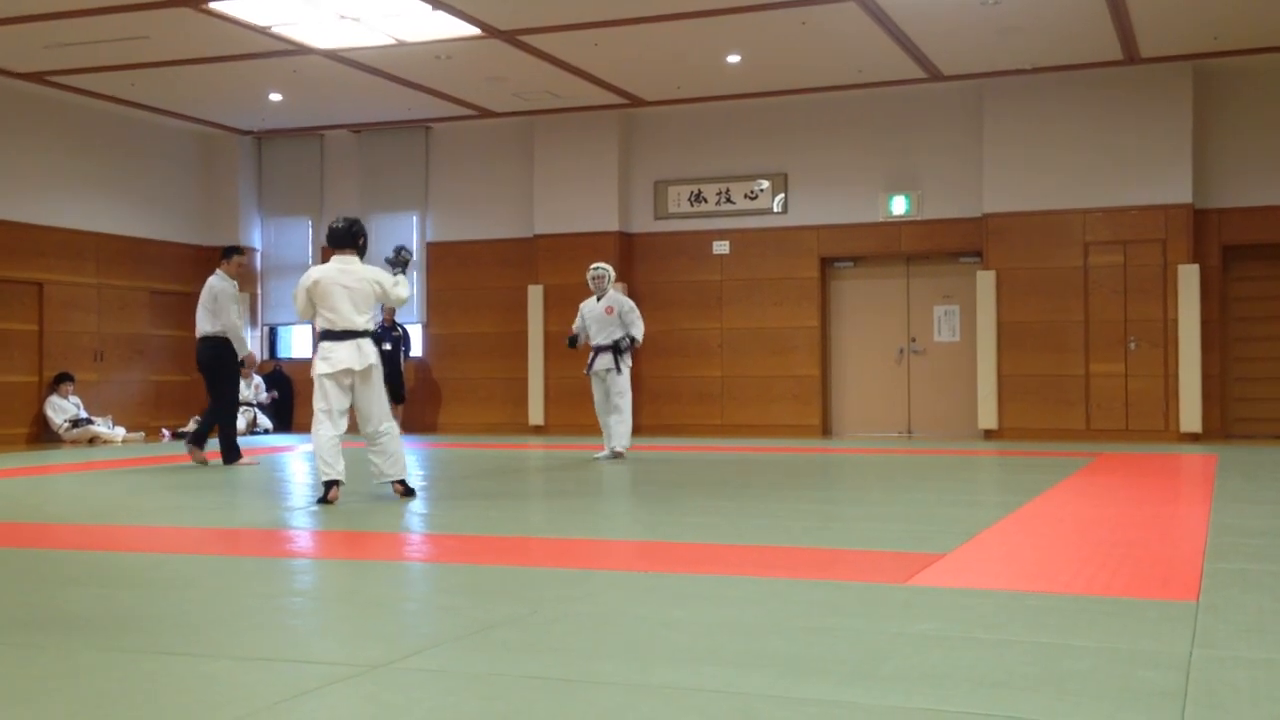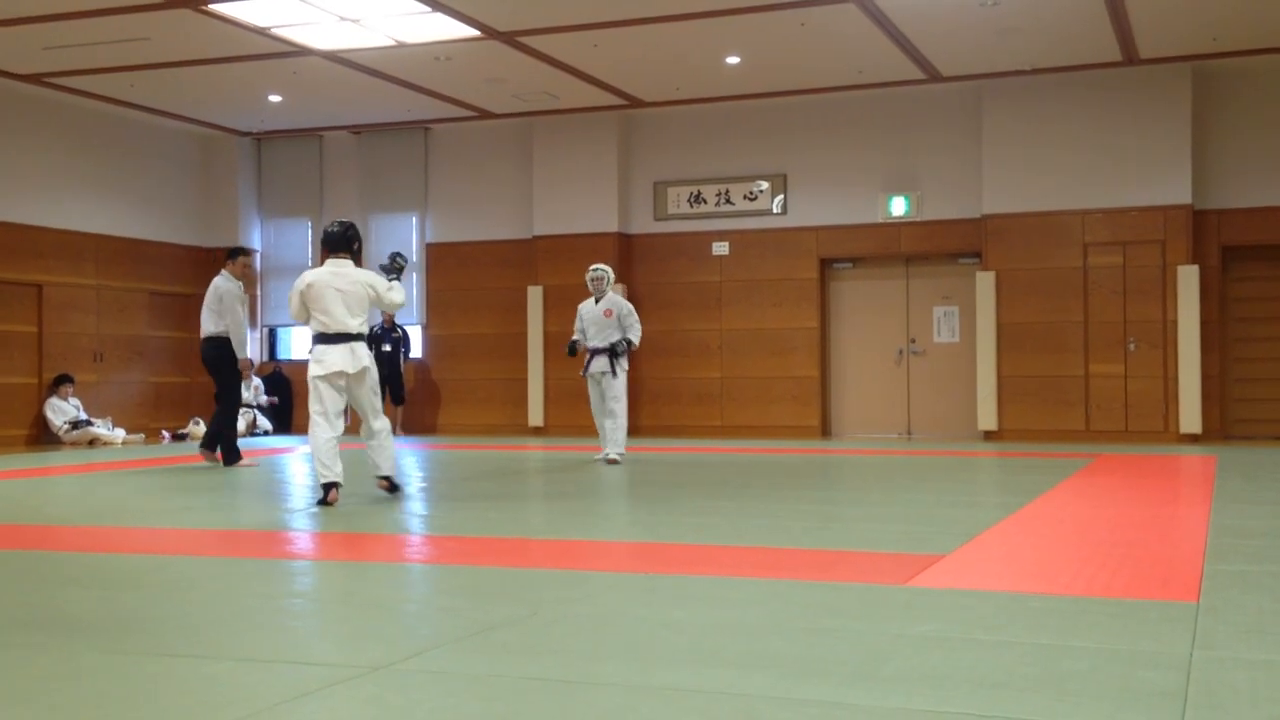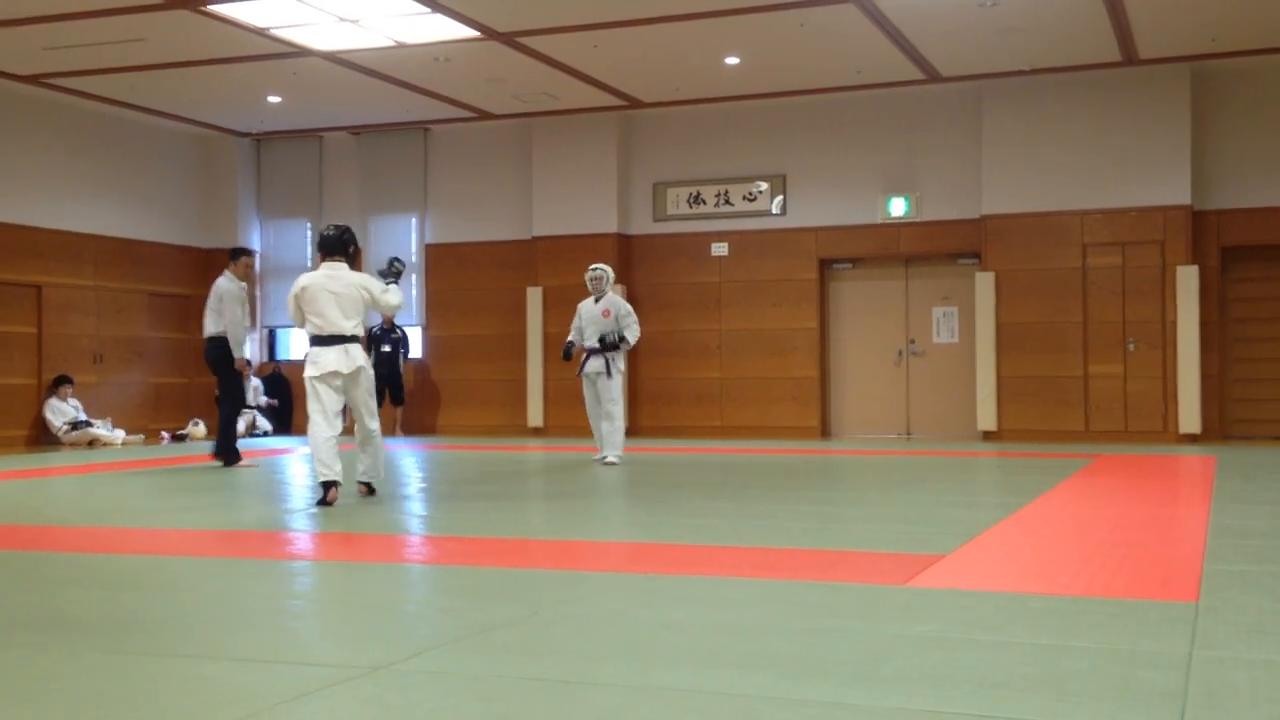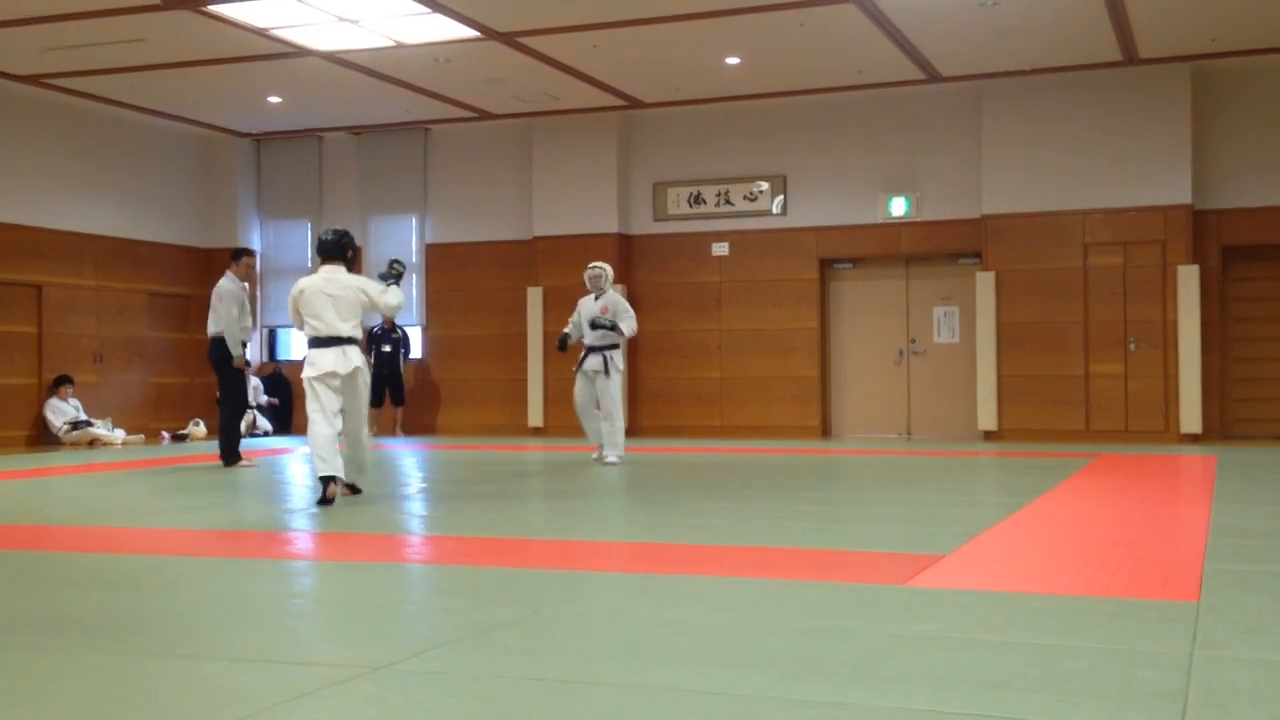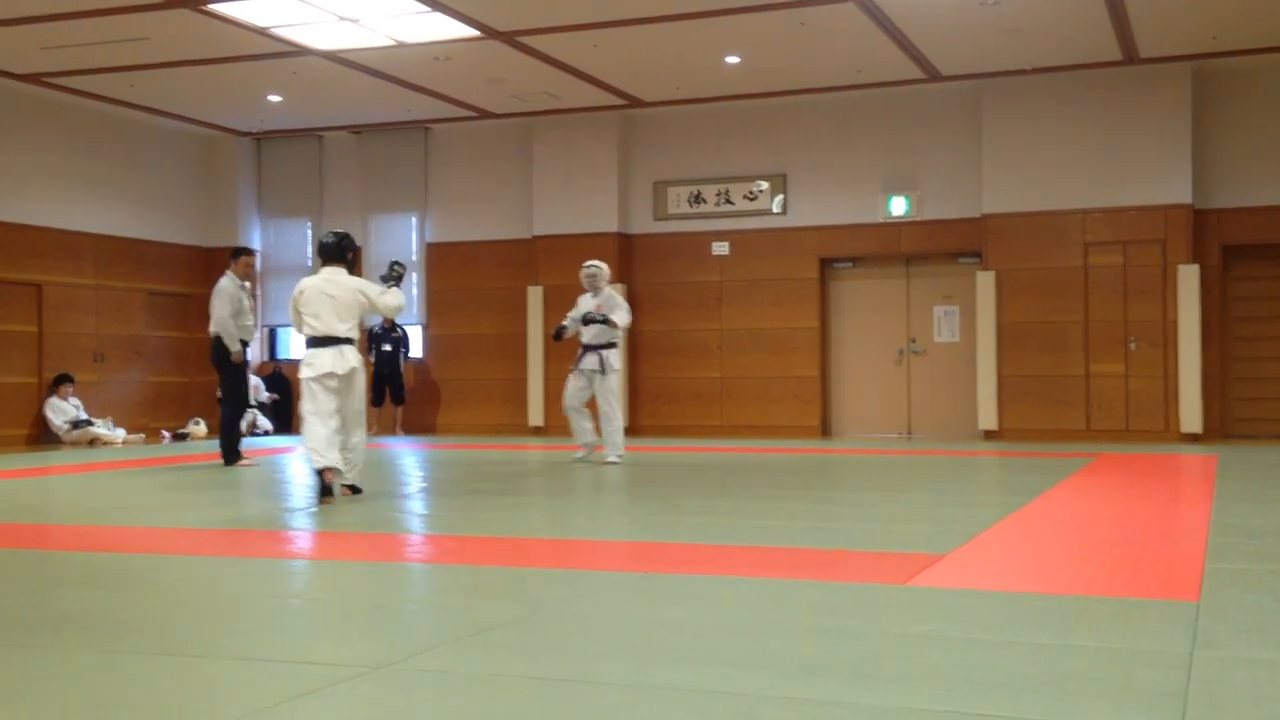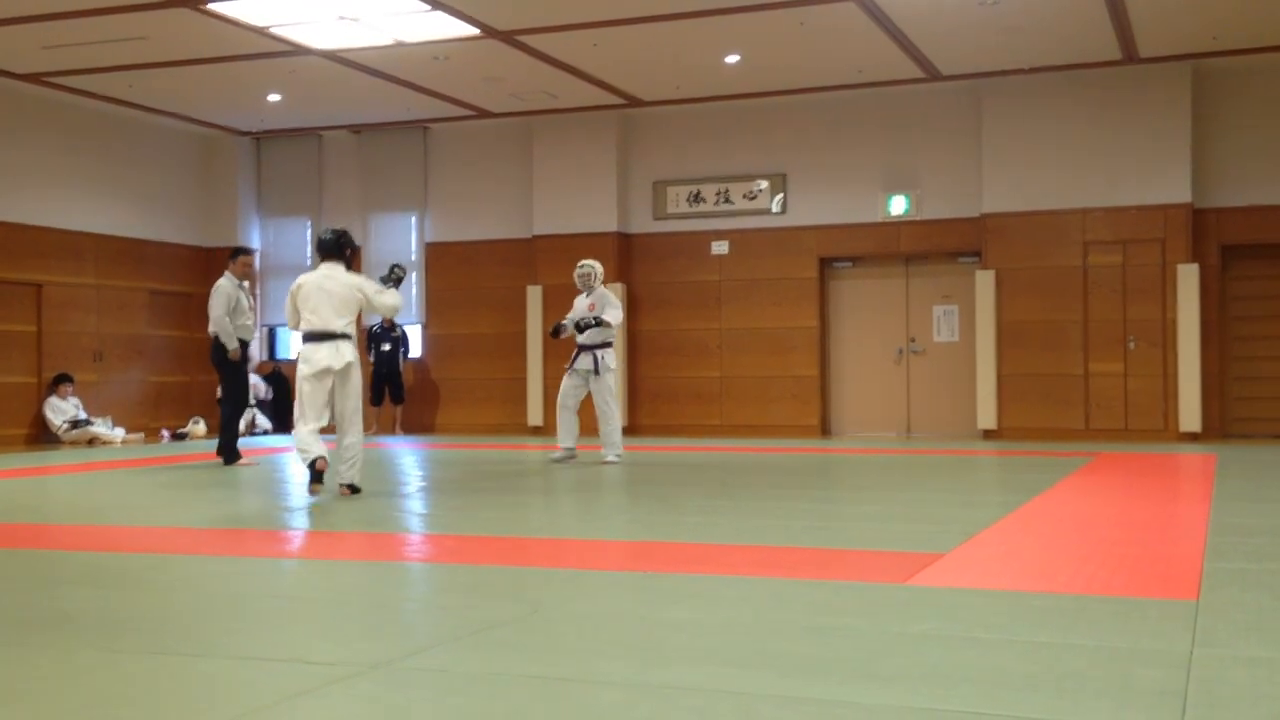
dt=0.1s
person 1, frame 1
left shoulder: (314, 275)
right shoulder: (373, 274)
left elbow: (304, 313)
right elbow: (400, 296)
right wrist: (399, 270)
left hip: (330, 352)
right hip: (363, 351)
left knee: (327, 421)
right knee: (379, 421)
left ankle: (331, 483)
right ankle: (398, 479)
person 1, frame 2
left shoulder: (309, 279)
right shoulder: (367, 278)
left elbow: (299, 316)
right elbow: (395, 301)
right wrist: (394, 276)
left hip: (324, 355)
right hip: (357, 354)
left knee: (325, 423)
right knee: (375, 419)
left ankle: (330, 485)
right ankle: (384, 475)
person 1, frame 3
left shoulder: (304, 282)
right shoulder: (362, 281)
left elbow: (297, 319)
right elbow: (392, 304)
right wrist: (392, 280)
left hip: (320, 356)
right hip: (352, 355)
left knee: (323, 424)
right knee: (368, 421)
left ankle: (329, 484)
right ankle: (366, 479)
person 1, frame 4
left shoulder: (303, 286)
right shoulder: (359, 284)
left elbow: (298, 323)
right elbow: (392, 304)
right wrist: (393, 282)
left hip: (318, 358)
right hip: (350, 357)
left knee: (322, 423)
right knee: (356, 425)
left ankle: (331, 481)
right ankle: (349, 480)
person 1, frame 5
left shoulder: (304, 286)
right shoulder: (359, 286)
left elbow: (298, 325)
right elbow: (393, 306)
right wrist: (394, 284)
left hip: (316, 358)
right hip: (347, 358)
left knee: (318, 421)
right knee: (353, 426)
left ankle: (327, 471)
right ankle: (349, 480)
person 1, frame 6
left shoulder: (302, 282)
right shoulder: (357, 283)
left elbow: (292, 321)
right elbow: (390, 306)
right wrist: (392, 285)
left hip: (312, 353)
right hip: (343, 353)
left knee: (307, 419)
right knee: (349, 422)
left ankle: (317, 460)
right ankle: (348, 480)
person 2, frame 1
left shoulder: (215, 283)
right shoulder: (224, 287)
right elbow: (232, 323)
left wrist: (239, 351)
right wrist: (245, 352)
left hip: (208, 347)
right hip: (219, 348)
left knee: (218, 402)
right knee: (227, 403)
left ankle: (196, 442)
right ankle: (231, 455)
person 2, frame 2
left shoulder: (221, 284)
right shoulder: (230, 287)
right elbow: (235, 323)
left wrist: (239, 354)
right wrist: (242, 356)
left hip: (214, 346)
right hip: (223, 348)
left knee: (226, 401)
right knee: (230, 402)
left ankle: (209, 445)
right ankle: (231, 456)
person 2, frame 3
left shoulder: (226, 284)
right shoulder: (231, 288)
right elbow: (234, 323)
left wrist: (236, 354)
right wrist: (239, 356)
left hip: (217, 346)
right hip: (224, 348)
left knee: (231, 401)
right knee: (232, 402)
left ankle: (223, 450)
right ankle: (230, 456)
person 2, frame 4
left shoulder: (238, 287)
right shoulder: (229, 287)
right elbow: (228, 323)
left wrist: (238, 352)
right wrist: (238, 353)
left hip: (229, 350)
right hip: (227, 350)
left knee: (238, 402)
right knee: (233, 403)
left ankle: (229, 451)
right ankle: (231, 456)
person 2, frame 5
left shoulder: (240, 287)
right shoulder: (227, 287)
right elbow: (223, 319)
left wrist: (238, 348)
right wrist: (235, 348)
left hip: (234, 348)
right hip: (228, 349)
left knee: (238, 401)
right knee: (234, 402)
left ankle: (230, 450)
right ankle: (231, 455)
person 2, frame 6
left shoulder: (242, 288)
right shoulder: (224, 287)
right elbow: (219, 318)
left wrist: (243, 348)
right wrist: (232, 346)
left hip: (238, 348)
right hip: (228, 350)
left knee: (239, 400)
right knee: (234, 401)
left ankle: (226, 448)
right ankle: (231, 455)
person 3, frame 1
left shoulder: (621, 301)
right shoulder: (585, 306)
left elbow: (637, 326)
right elbow: (582, 331)
left wrist: (628, 341)
right wrist: (574, 338)
left hip: (618, 358)
right hip: (597, 359)
left knee: (620, 401)
right knee: (603, 406)
left ankle: (620, 445)
right ankle: (611, 447)
person 3, frame 2
left shoulder: (620, 304)
right shoulder: (584, 307)
left elbow: (635, 330)
right elbow: (581, 333)
left wrist: (624, 344)
right wrist: (575, 344)
left hip: (614, 361)
right hip: (593, 361)
left knee: (615, 405)
right knee: (599, 408)
left ankle: (615, 450)
right ankle: (608, 448)
person 3, frame 3
left shoulder: (619, 304)
right shoulder: (583, 306)
left elbow: (633, 330)
right elbow: (577, 332)
left wrist: (617, 339)
right wrist: (570, 346)
left hip: (610, 361)
right hip: (589, 362)
left knee: (611, 407)
right knee: (594, 409)
left ankle: (612, 453)
right ankle: (604, 449)
person 3, frame 4
left shoulder: (617, 301)
right shoulder: (583, 303)
left elbow: (630, 325)
right elbow: (575, 325)
left wrist: (610, 324)
right wrist: (565, 337)
left hip: (608, 359)
right hip: (587, 359)
left knee: (610, 406)
right knee: (582, 404)
left ankle: (614, 452)
right ankle: (602, 444)
person 3, frame 5
left shoulder: (613, 298)
right shoulder: (583, 300)
left elbow: (622, 318)
right elbow: (573, 319)
left wrist: (601, 319)
right wrist: (562, 329)
left hip: (605, 357)
right hip: (585, 358)
left knee: (608, 406)
right knee: (571, 401)
left ankle: (614, 452)
right ankle: (587, 444)
person 3, frame 6
left shoulder: (606, 297)
right shoulder: (579, 301)
left elbow: (614, 316)
right elbow: (571, 320)
left wrist: (593, 322)
right wrist: (562, 327)
left hip: (600, 358)
right hip: (580, 357)
left knee: (605, 406)
right knee: (565, 401)
left ankle: (613, 451)
right ankle: (567, 447)
